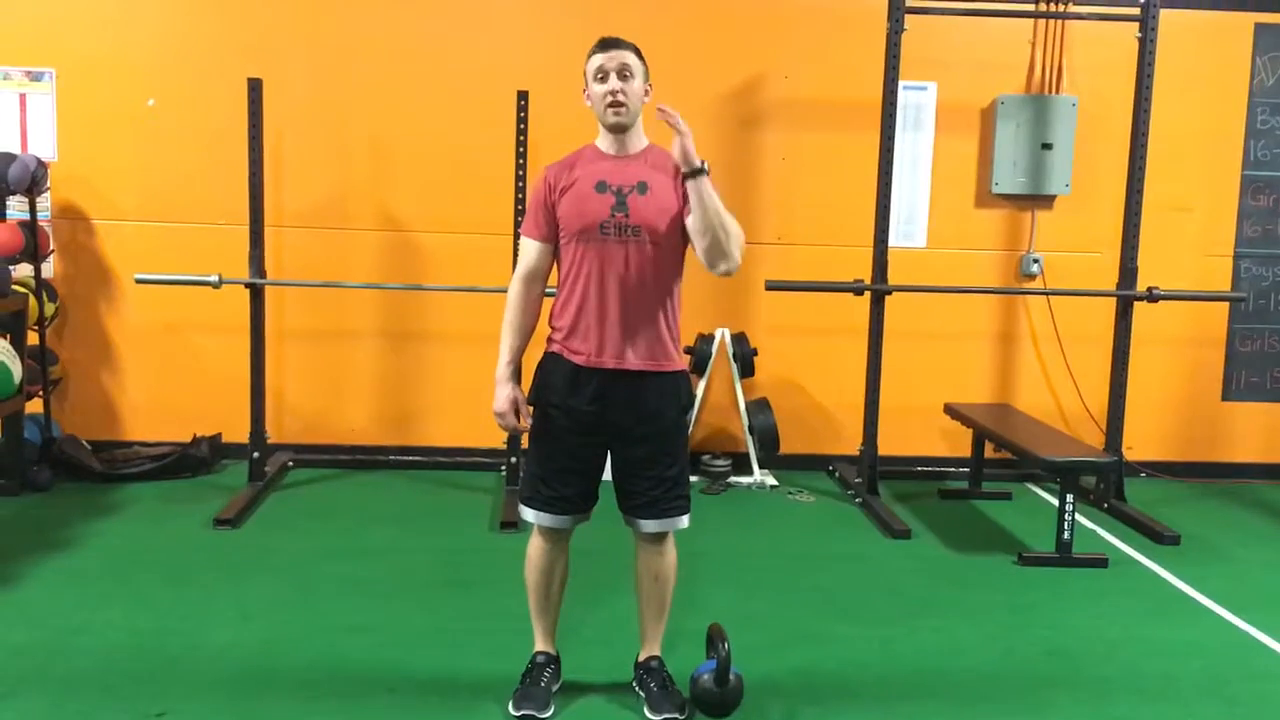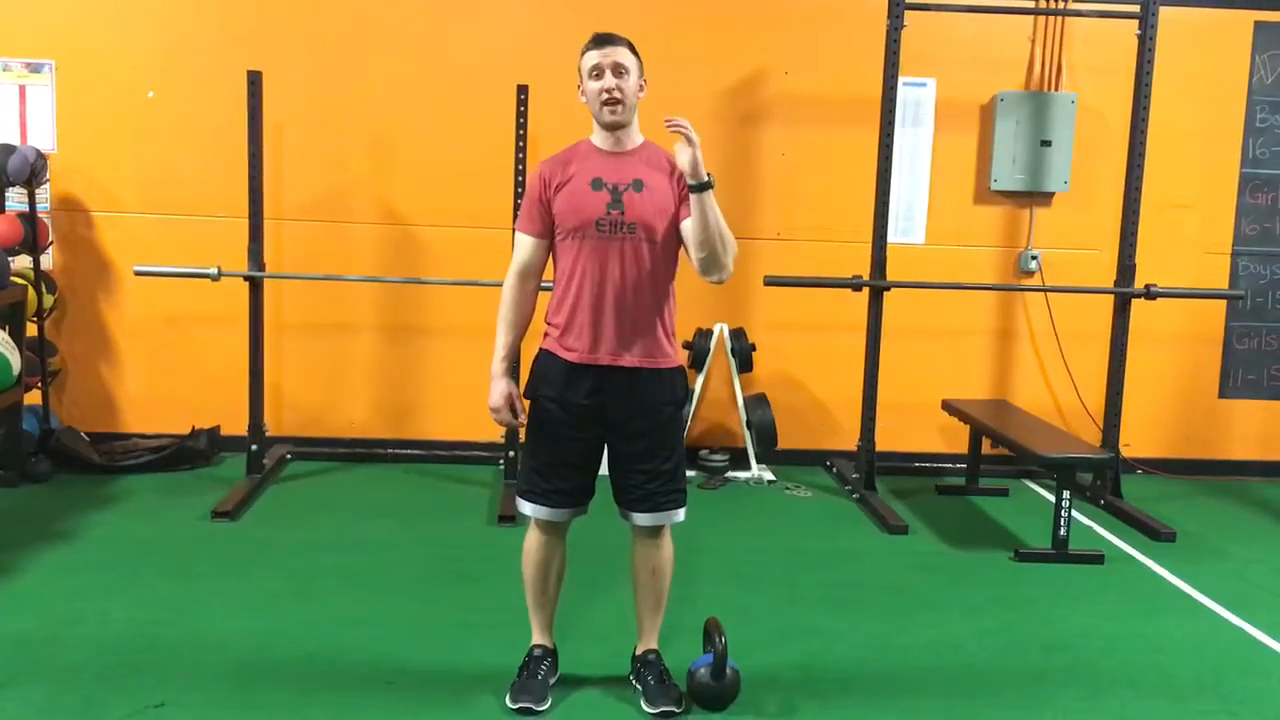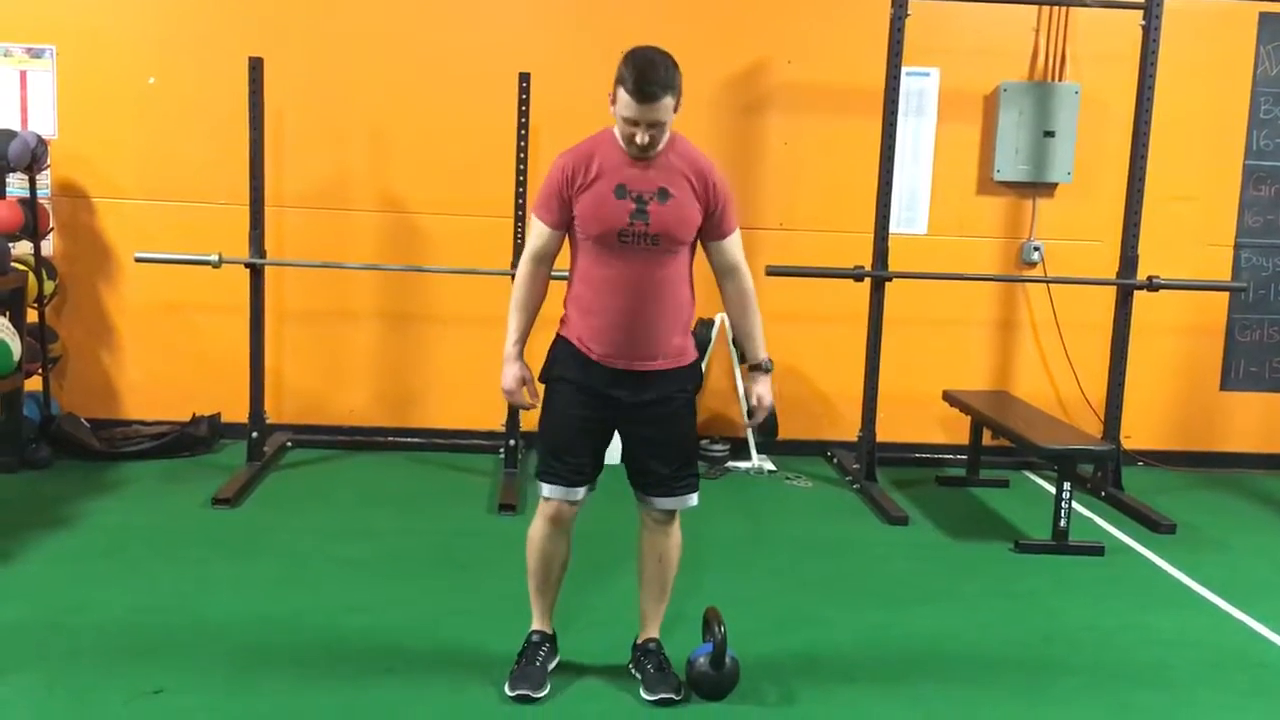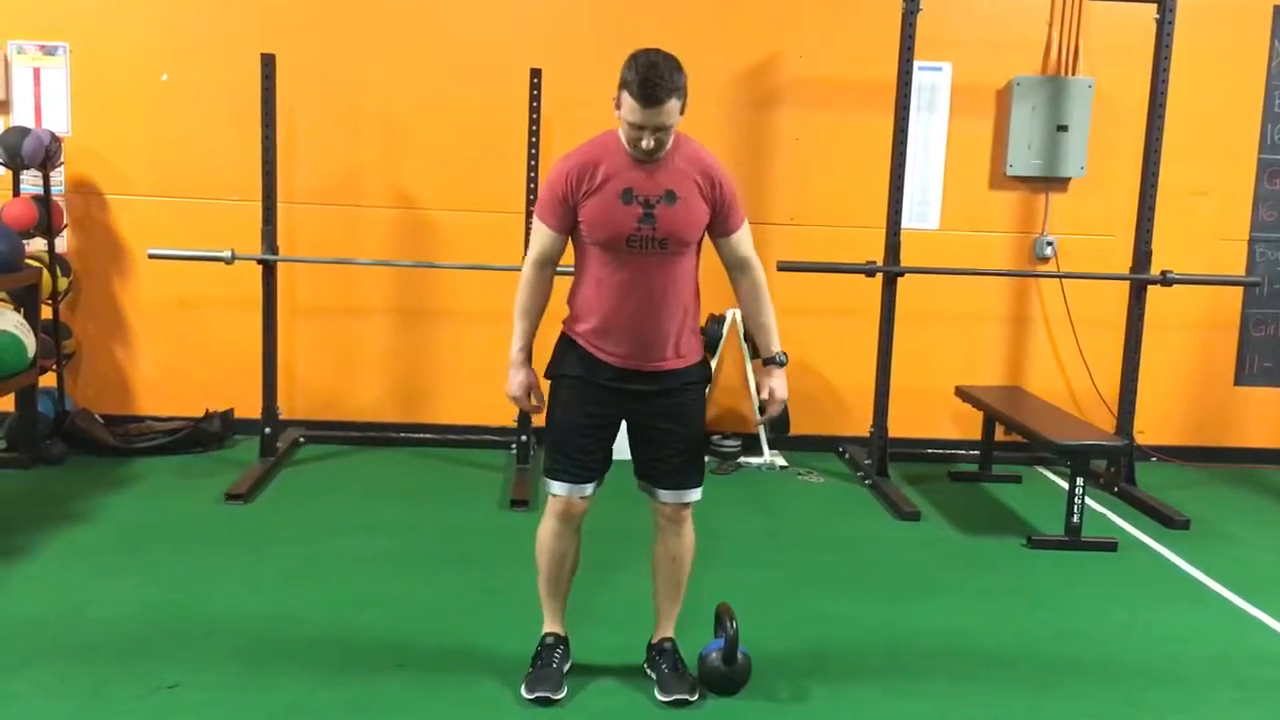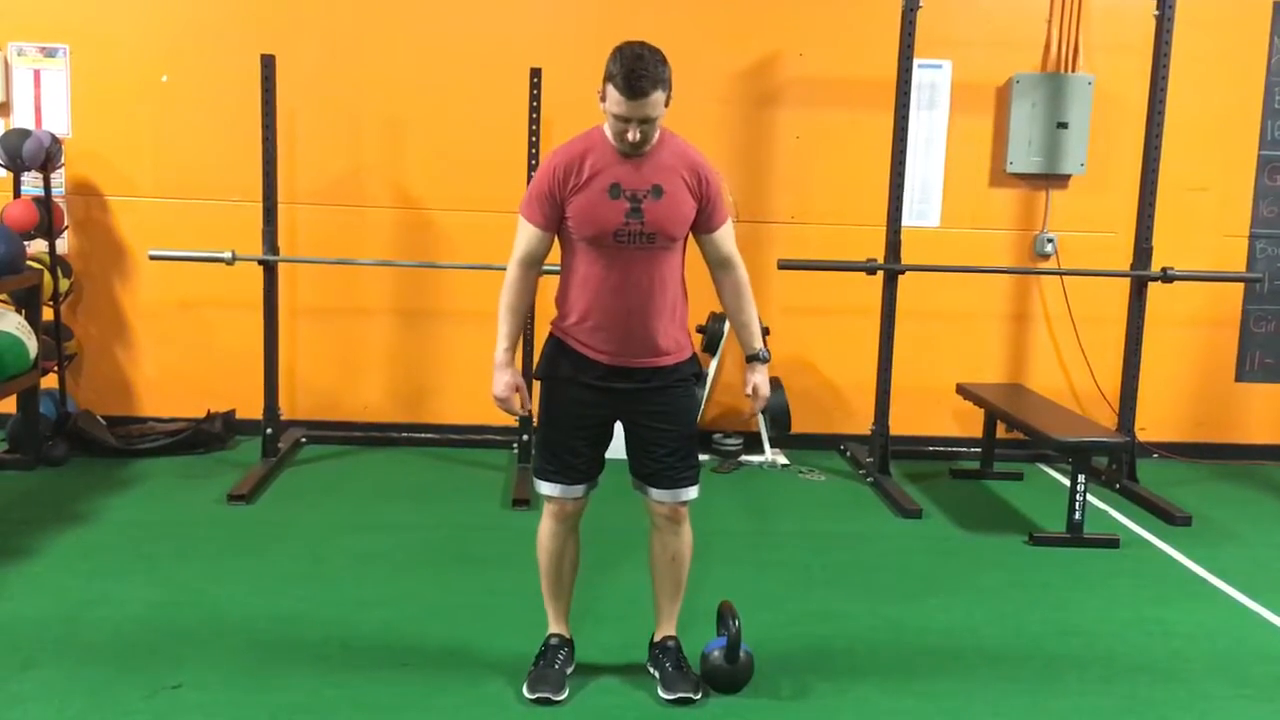
dt=1s
person 1, frame 1
left shoulder: (680, 175)
right shoulder: (558, 178)
left elbow: (725, 260)
right elbow: (528, 280)
left wrist: (693, 169)
right wrist: (506, 372)
left hip: (654, 380)
right hip: (569, 376)
left knee: (656, 527)
right knee: (549, 524)
left ankle: (650, 663)
right ankle: (543, 658)
person 1, frame 2
left shoulder: (675, 172)
right shoulder: (554, 174)
left elbow: (718, 269)
right elbow: (523, 275)
left wrist: (698, 179)
right wrist: (501, 367)
left hip: (651, 375)
right hip: (565, 371)
left knee: (653, 521)
right knee: (547, 516)
left ankle: (648, 655)
right ankle: (541, 650)
person 1, frame 3
left shoulder: (702, 176)
right shoulder: (574, 166)
left elbow: (733, 275)
right elbow: (535, 260)
left wrist: (759, 366)
right wrist: (512, 352)
left hip: (666, 372)
right hip: (582, 363)
left knee: (662, 511)
right knee: (556, 504)
left ankle: (648, 644)
right ankle: (540, 637)
person 1, frame 4
left shoulder: (709, 177)
right shoulder: (577, 170)
left elbow: (745, 268)
right elbow: (539, 263)
left wrist: (773, 360)
right wrist: (519, 357)
left hip: (675, 370)
right hip: (587, 362)
left knee: (674, 509)
right knee: (565, 504)
left ankle: (663, 644)
right ankle: (553, 639)
person 1, frame 5
left shoulder: (695, 173)
right shoulder: (564, 167)
left elbow: (727, 266)
right elbow: (524, 264)
left wrist: (756, 357)
right wrist: (504, 359)
left hip: (666, 369)
right hip: (577, 364)
left knee: (671, 507)
right knee: (561, 505)
left ankle: (666, 643)
right ankle: (557, 640)
